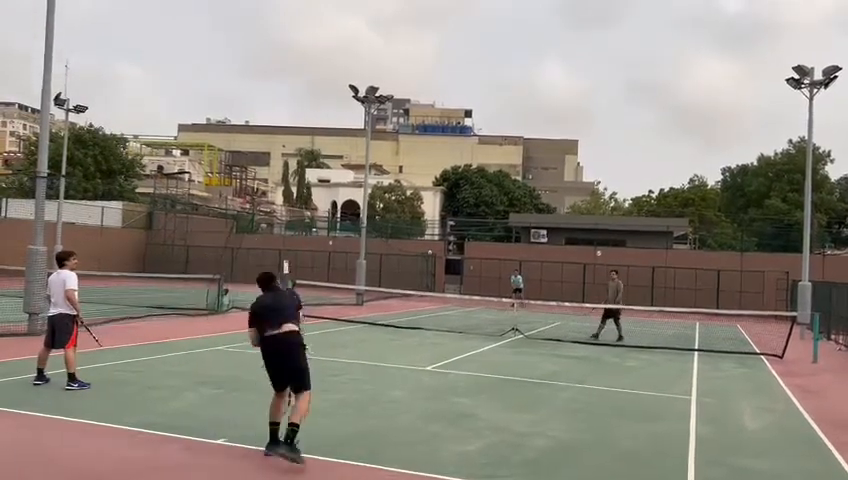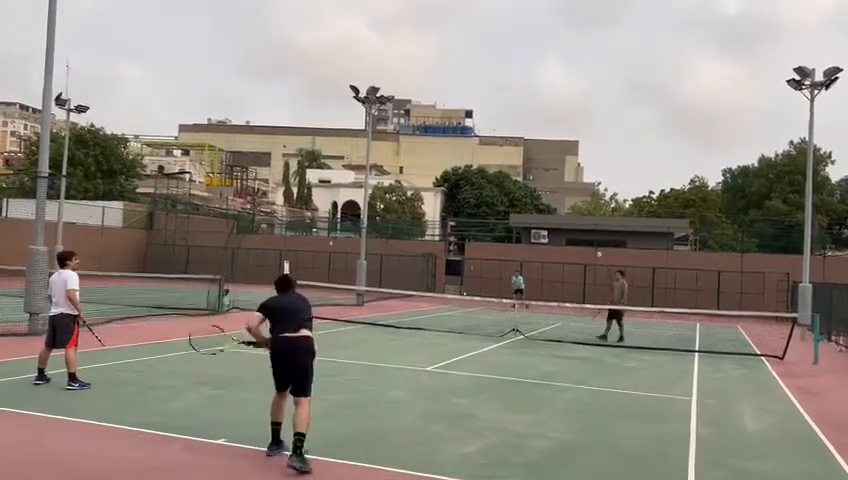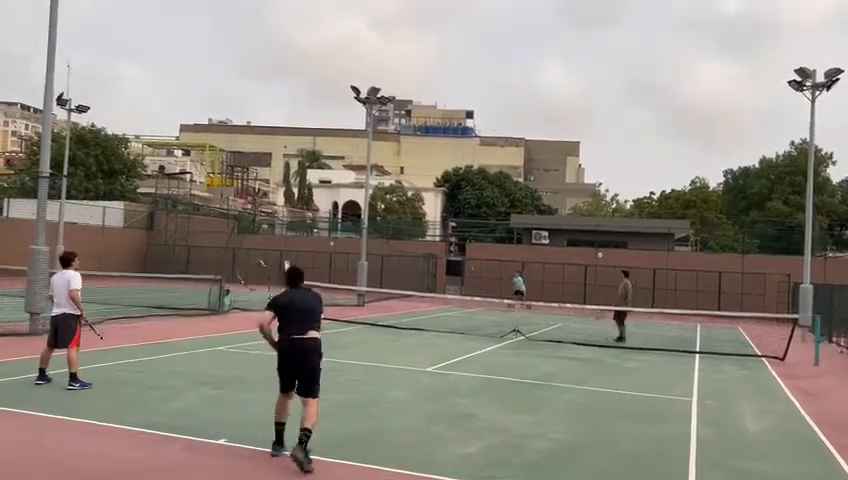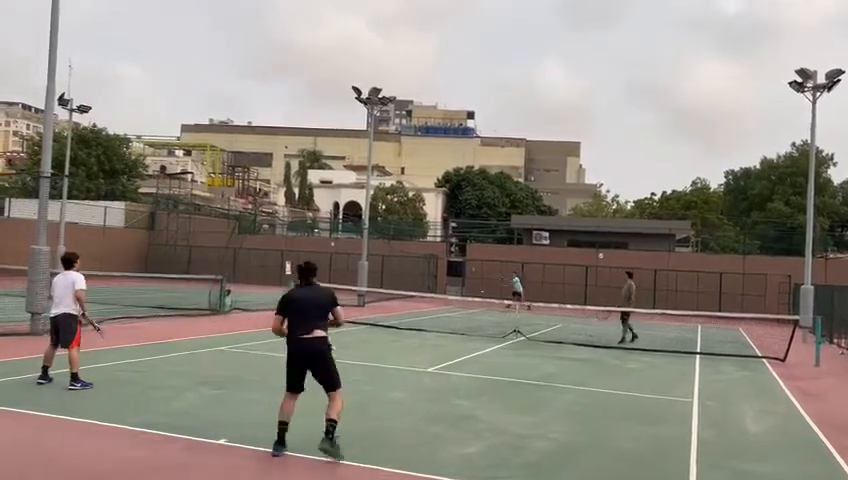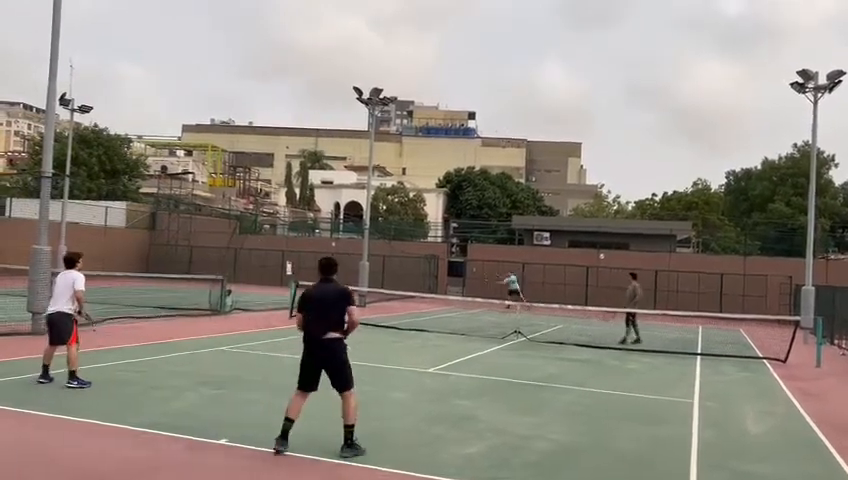
dt=0.2s
person 1, frame 1
left shoulder: (256, 305)
right shoulder: (289, 295)
left elbow: (254, 340)
left hip: (268, 344)
right hip: (290, 341)
left knee: (280, 393)
right knee: (303, 394)
left ankle: (274, 441)
right ankle: (289, 443)
person 1, frame 2
left shoulder: (270, 303)
right shoulder: (304, 301)
left elbow: (251, 326)
left wrist: (265, 342)
left hip: (280, 346)
right hip: (303, 345)
left knee: (281, 393)
right knee: (302, 401)
left ankle: (275, 442)
right ankle: (297, 453)
person 1, frame 3
left shoulder: (279, 299)
right shoulder: (316, 297)
left elbow: (263, 324)
left wrist: (274, 343)
left hip: (287, 347)
right hip: (311, 346)
left knee: (285, 394)
right knee: (310, 402)
left ankle: (278, 443)
right ankle: (301, 446)
person 1, frame 4
left shoulder: (288, 296)
right shoulder: (327, 293)
left elbow: (276, 328)
right elbow: (340, 321)
left hip: (296, 347)
right hip: (318, 345)
left knee: (291, 394)
right knee: (335, 395)
left ankle: (280, 442)
right ankle: (329, 438)
person 1, frame 5
left shoulder: (307, 293)
right shoulder: (344, 291)
left elbow: (299, 324)
right elbow: (355, 321)
left hip: (311, 346)
right hip: (334, 346)
left knee: (301, 393)
right knee: (348, 395)
left ankle: (283, 438)
right ankle: (349, 444)
person 2, frame 1
left shoulder: (52, 276)
right shoulder: (70, 275)
left elbow: (49, 297)
right elbow: (69, 295)
right wrist: (78, 311)
left hip: (52, 315)
right hip: (66, 315)
left knee: (47, 346)
right knee: (70, 347)
left ankle: (40, 376)
right ankle: (72, 381)
person 2, frame 2
left shoulder: (54, 276)
right shoulder: (71, 275)
left elbow: (51, 297)
right elbow: (71, 295)
right wrist: (79, 310)
left hip: (54, 315)
right hip: (68, 315)
left knee: (48, 346)
right knee: (71, 347)
left ankle: (40, 375)
right ankle: (72, 380)
person 2, frame 3
left shoulder: (55, 277)
right shoulder: (74, 275)
left elbow: (52, 297)
right elbow: (73, 295)
right wrist: (82, 310)
left hip: (55, 315)
right hip: (70, 316)
left knee: (50, 346)
right knee: (73, 347)
left ankle: (41, 375)
right ankle: (73, 380)
person 2, frame 4
left shoulder: (57, 278)
right shoulder: (77, 276)
left elbow: (53, 297)
right elbow: (79, 295)
right wrist: (84, 310)
left hip: (54, 315)
right hip: (69, 316)
left knee: (52, 345)
right knee: (74, 347)
left ankle: (44, 375)
right ankle: (75, 380)
person 2, frame 5
left shoulder: (60, 276)
right shoulder: (78, 276)
right elbow: (79, 295)
right wrist: (81, 308)
left hip: (51, 313)
right hip: (64, 314)
left knee: (52, 344)
right knee: (73, 345)
left ankle: (44, 374)
right ankle: (73, 378)
